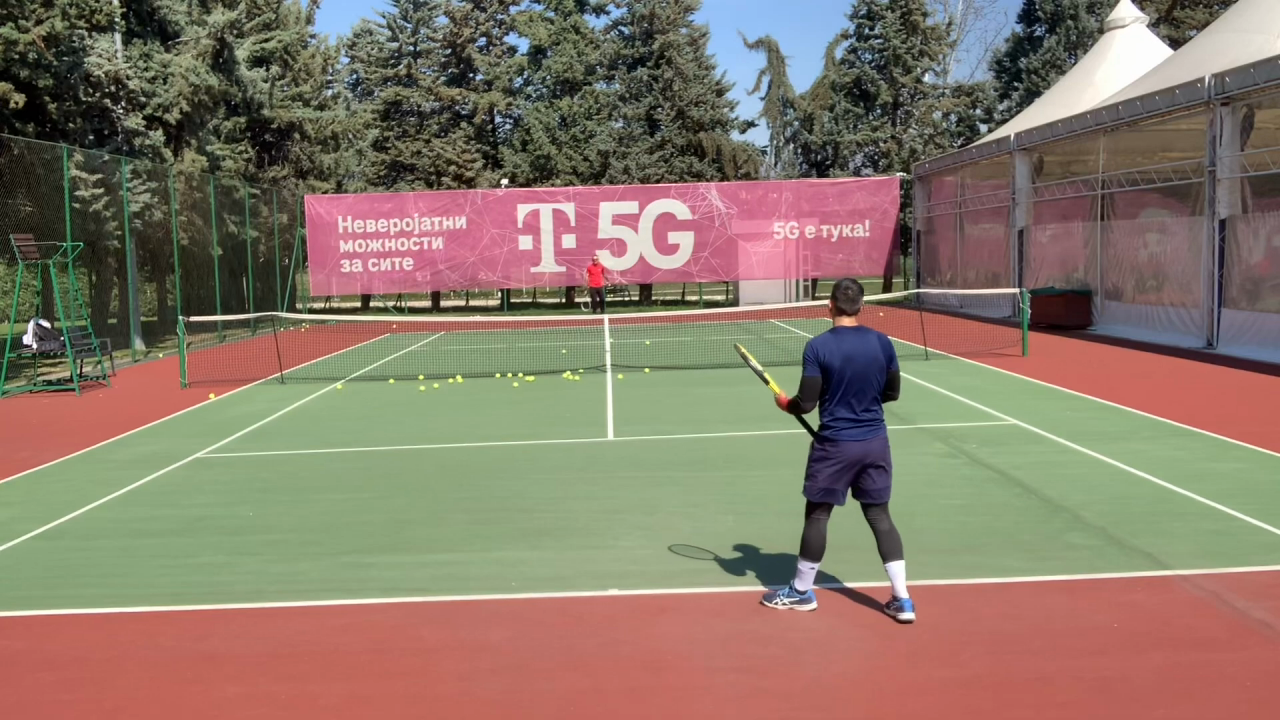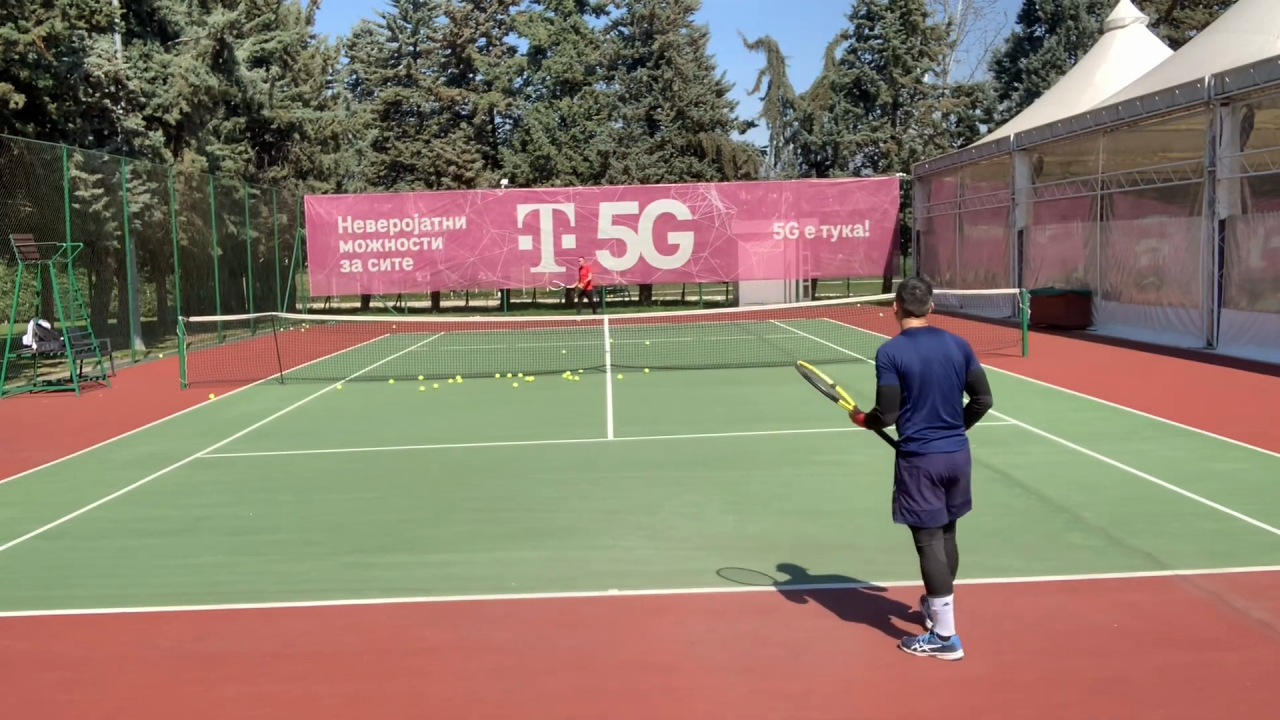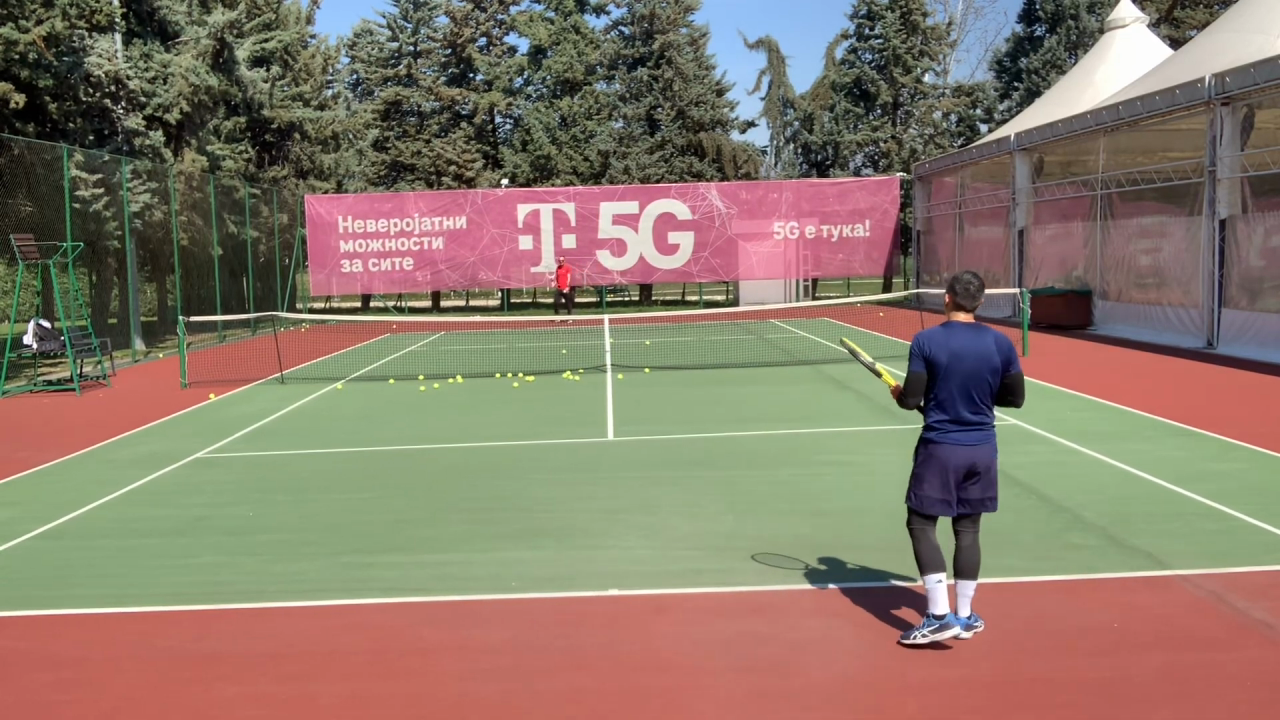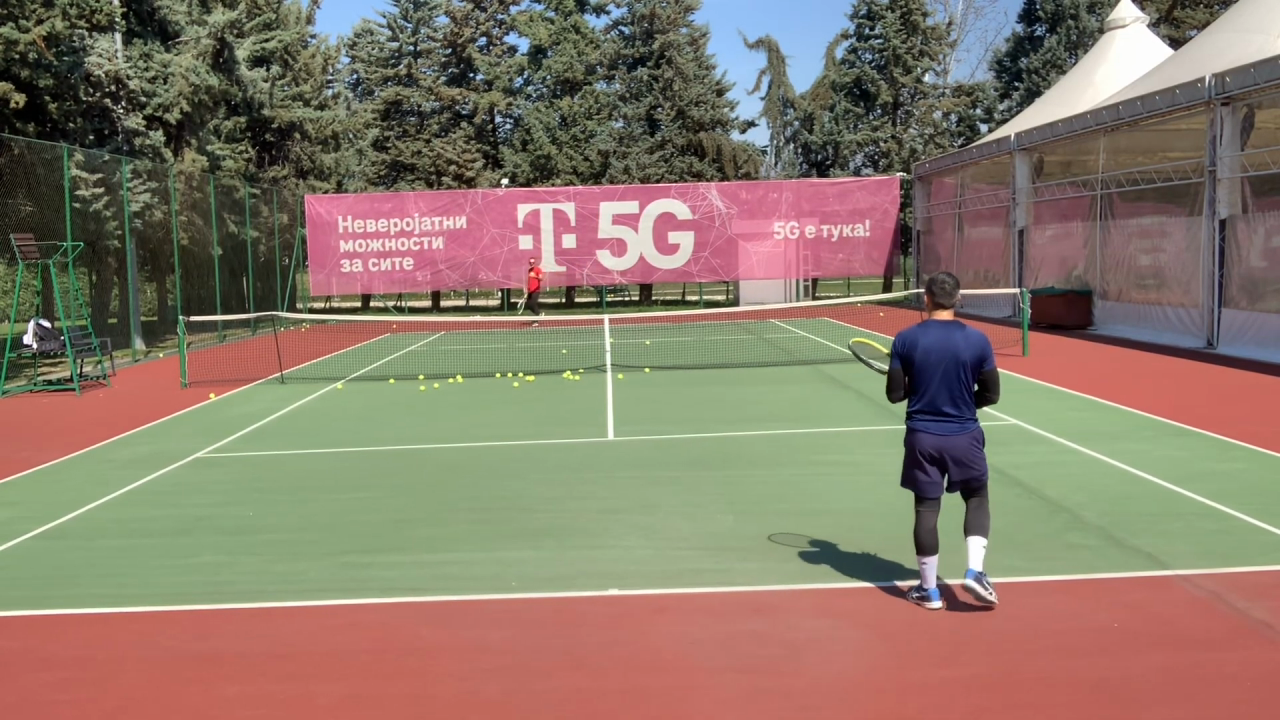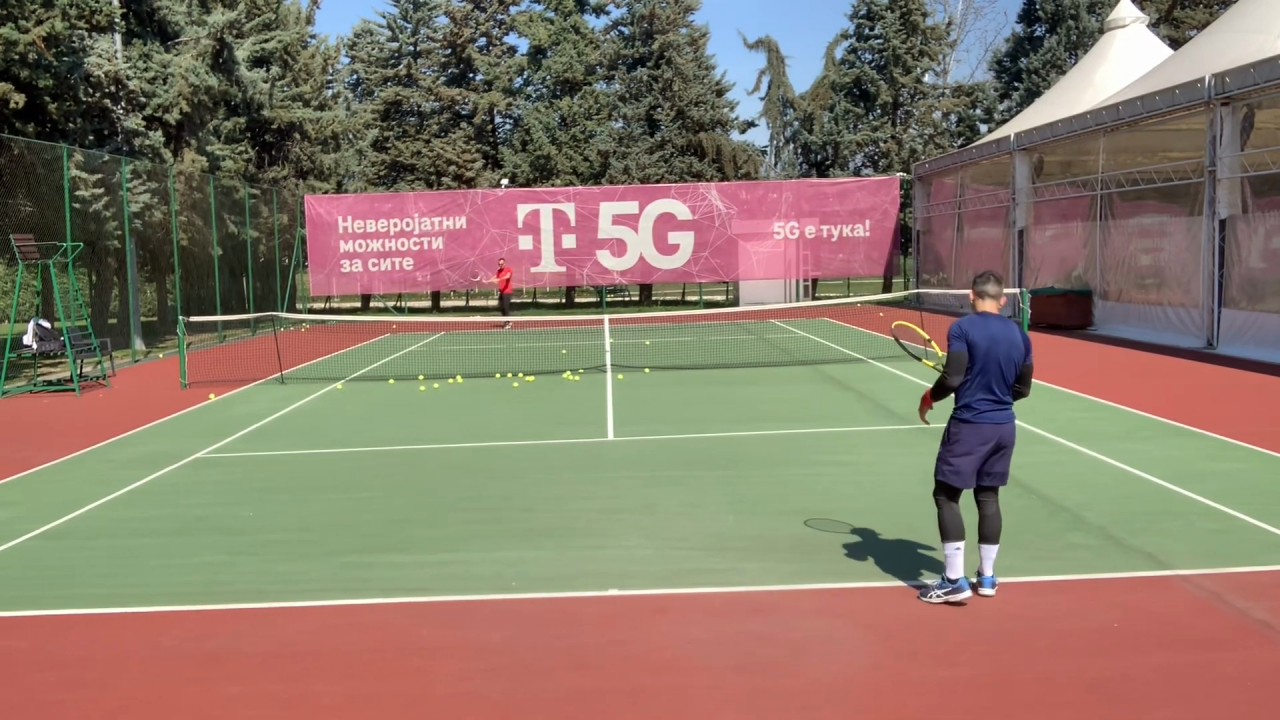
dt=1s
person 1, frame 1
left shoulder: (818, 347)
right shoulder: (883, 344)
left elbow: (807, 402)
right elbow: (892, 392)
left wrist: (785, 403)
left hip: (836, 445)
right hip: (875, 442)
left knee: (817, 515)
right knee: (880, 517)
left ankle: (802, 590)
right ankle: (902, 600)
person 1, frame 2
left shoulder: (890, 352)
right shoulder: (959, 345)
left elbow: (886, 416)
right elbow: (983, 400)
left wrist: (860, 418)
left hip: (920, 458)
right hip: (958, 454)
left knee: (929, 542)
right knee: (946, 533)
left ankle: (945, 637)
right ankle: (936, 610)
person 1, frame 3
left shoulder: (926, 341)
right shoulder: (1001, 344)
left elbow: (910, 400)
right elbow: (1016, 399)
left wrist: (897, 393)
left hip: (940, 448)
right hip: (982, 448)
left knee: (921, 524)
right knee: (968, 530)
left ankle: (940, 615)
right ankle: (964, 616)
person 1, frame 4
left shoulder: (905, 339)
right shoulder: (977, 340)
left elbow: (894, 394)
right elbow: (991, 395)
left hip: (922, 437)
right hip: (964, 436)
left knee: (926, 511)
right knee: (977, 499)
left ankle: (928, 590)
right ankle: (974, 573)
person 1, frame 5
left shoulder: (963, 327)
right shoulder: (1020, 334)
left elbow: (952, 378)
right elbow: (1022, 389)
left wrist: (928, 397)
left hip: (969, 426)
right hip: (1004, 426)
left knee: (946, 496)
right knee: (988, 497)
left ankle: (956, 580)
right ankle: (986, 577)
